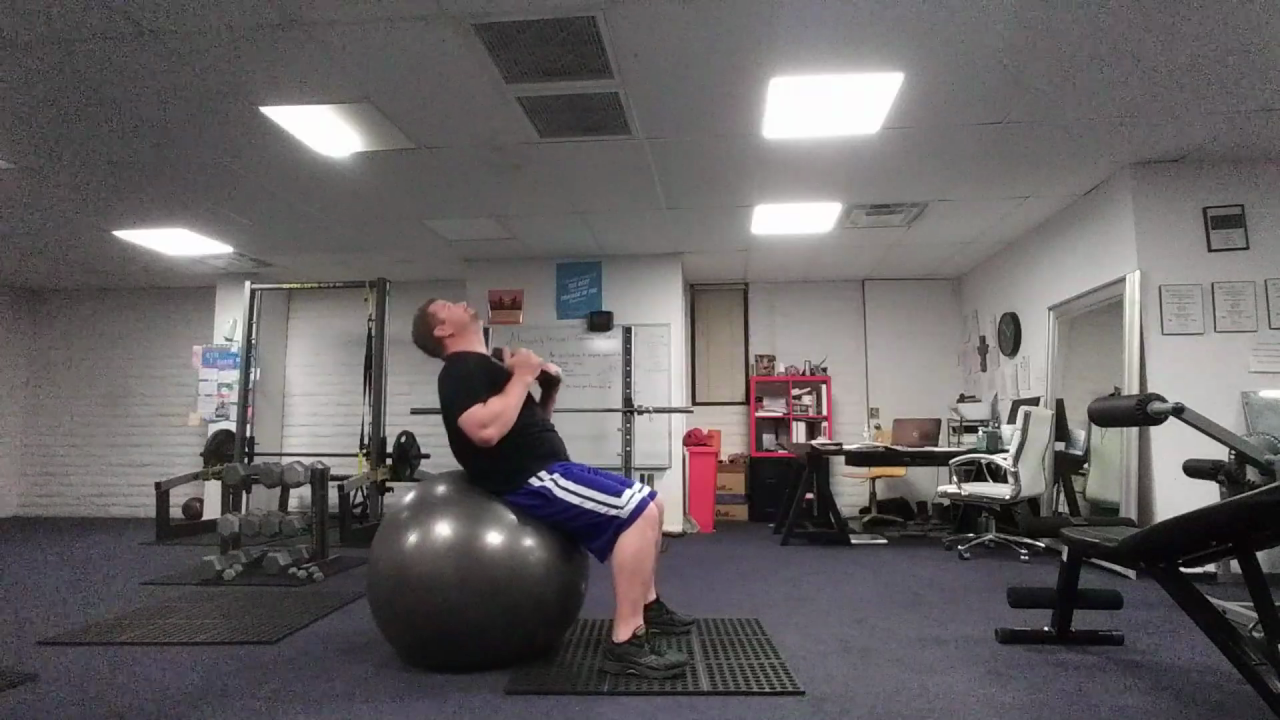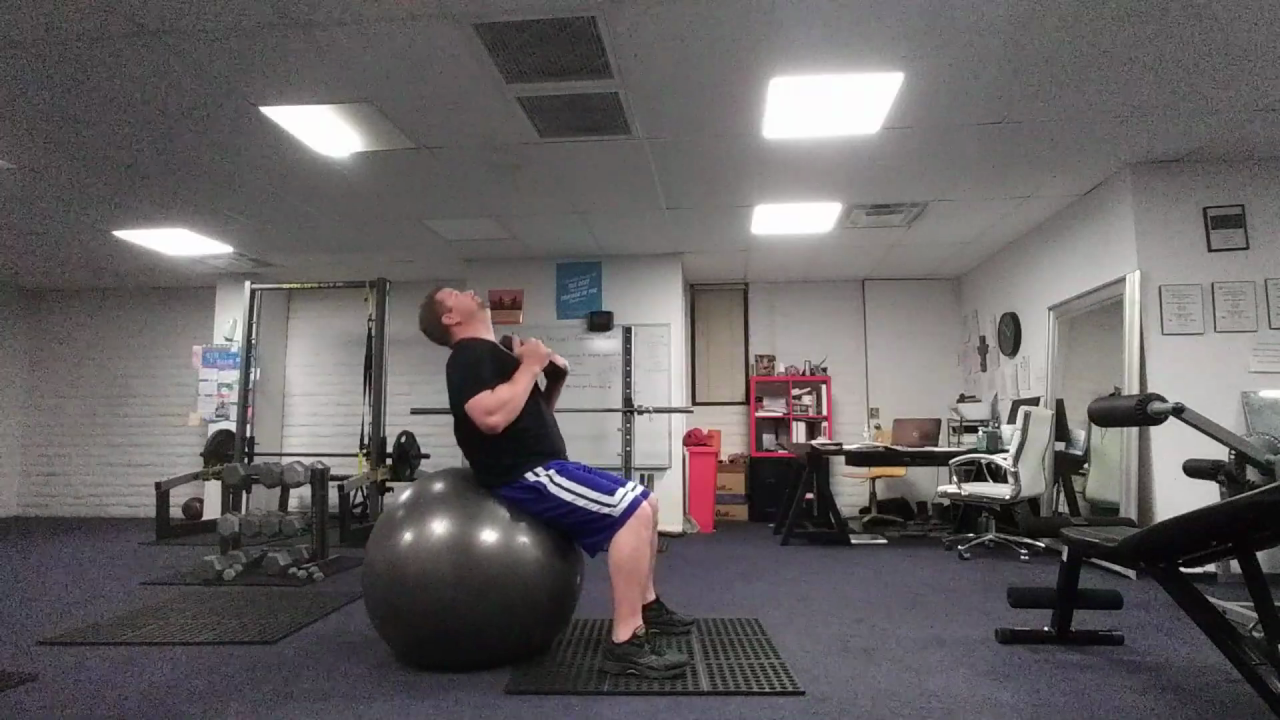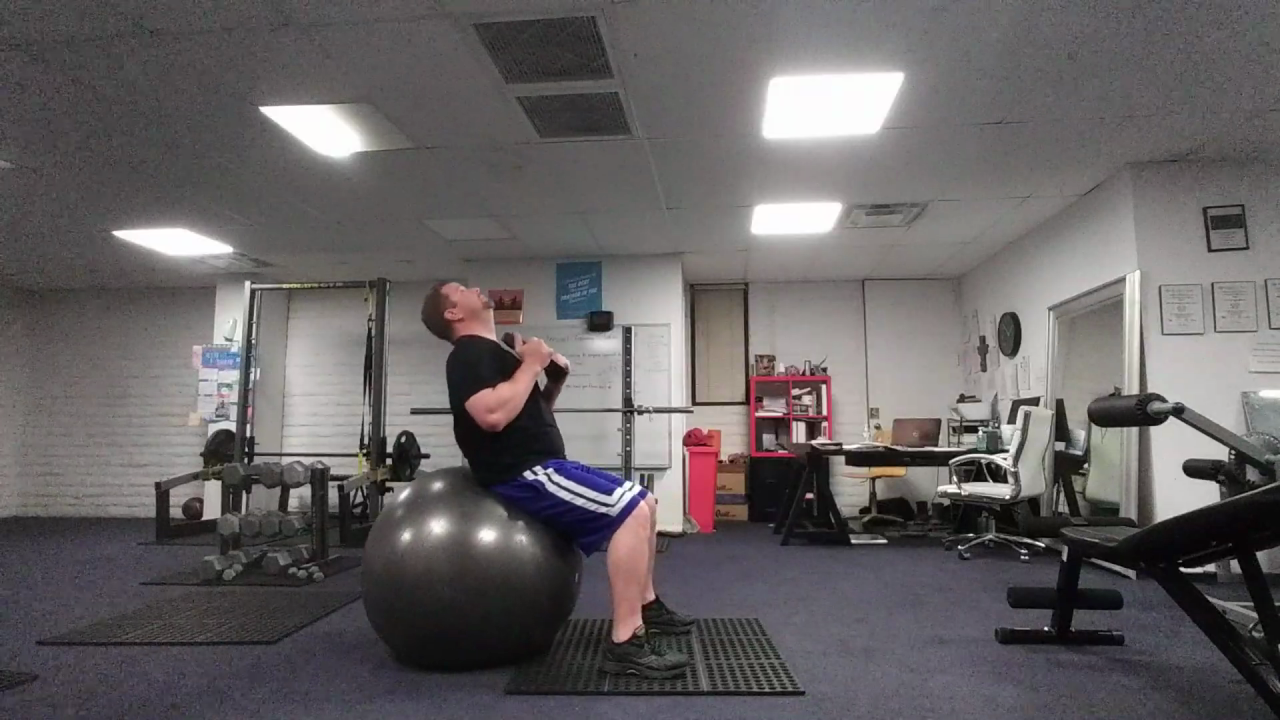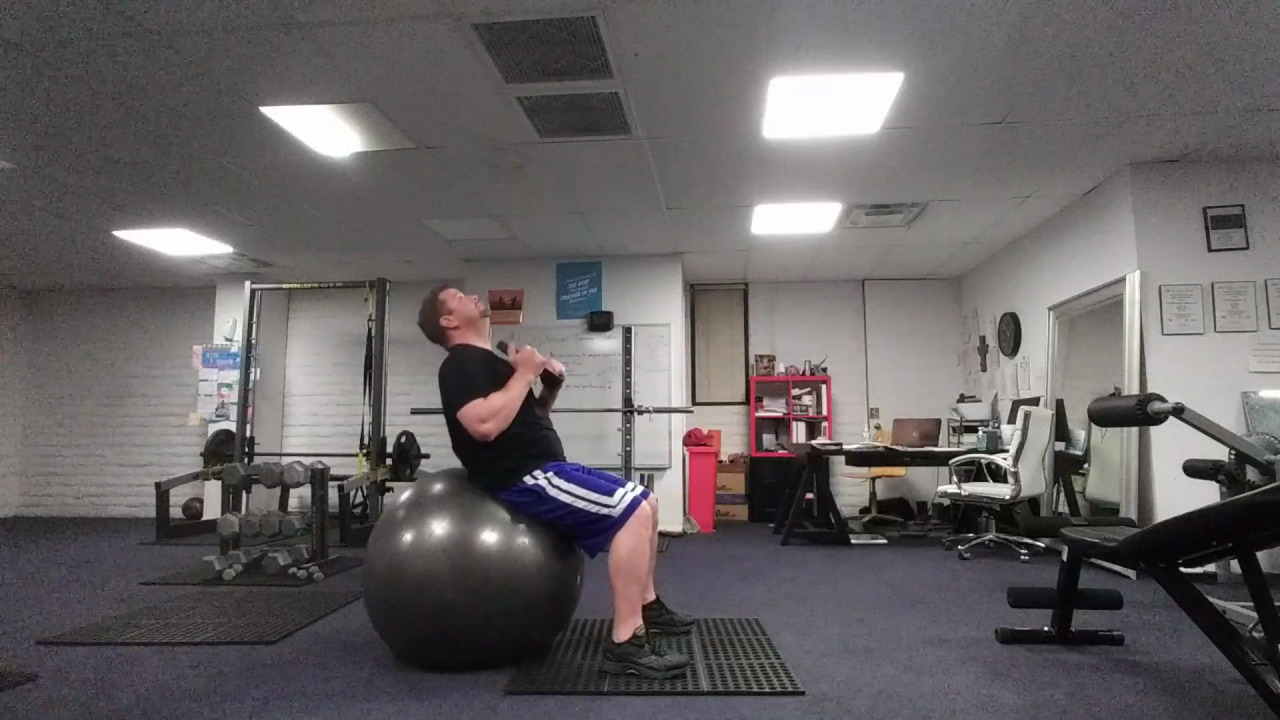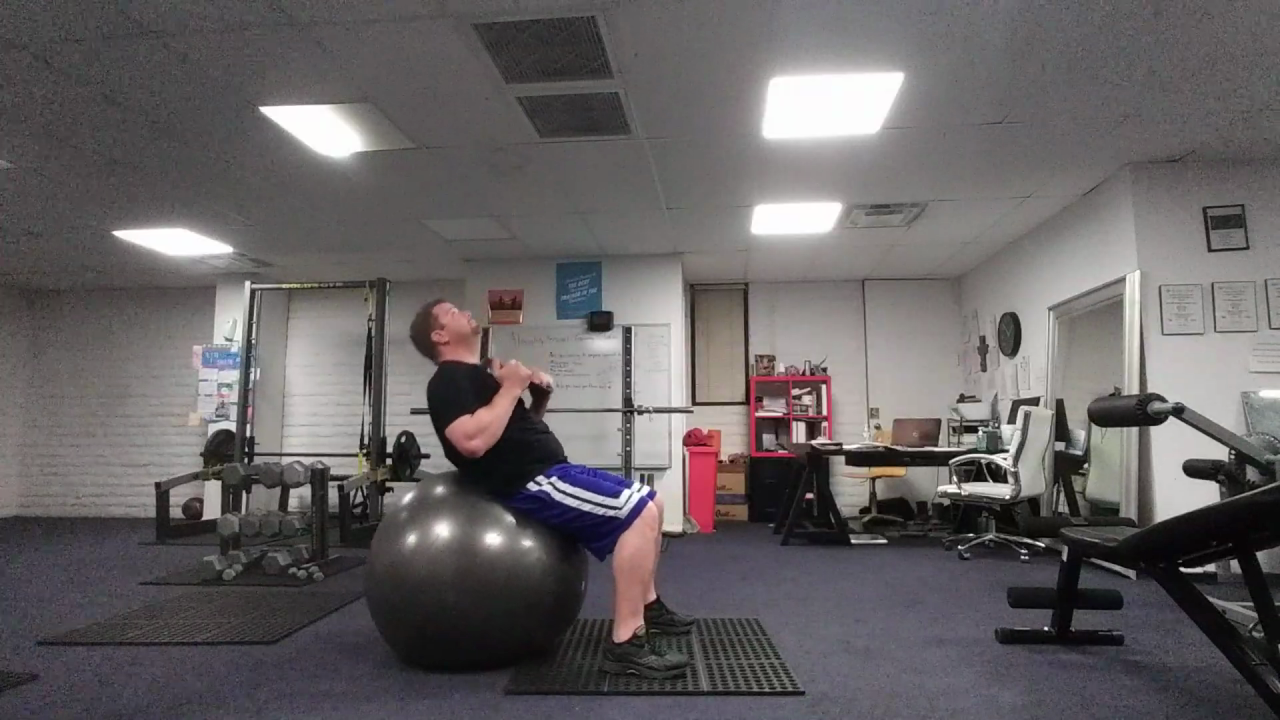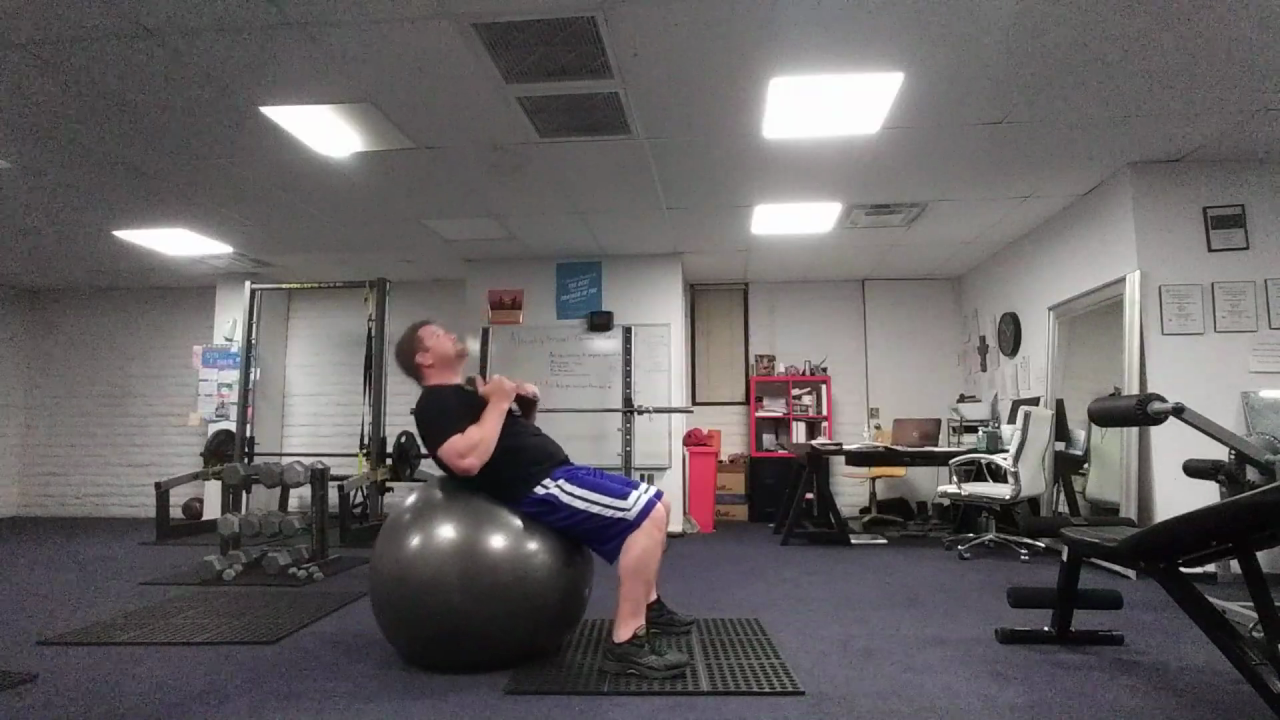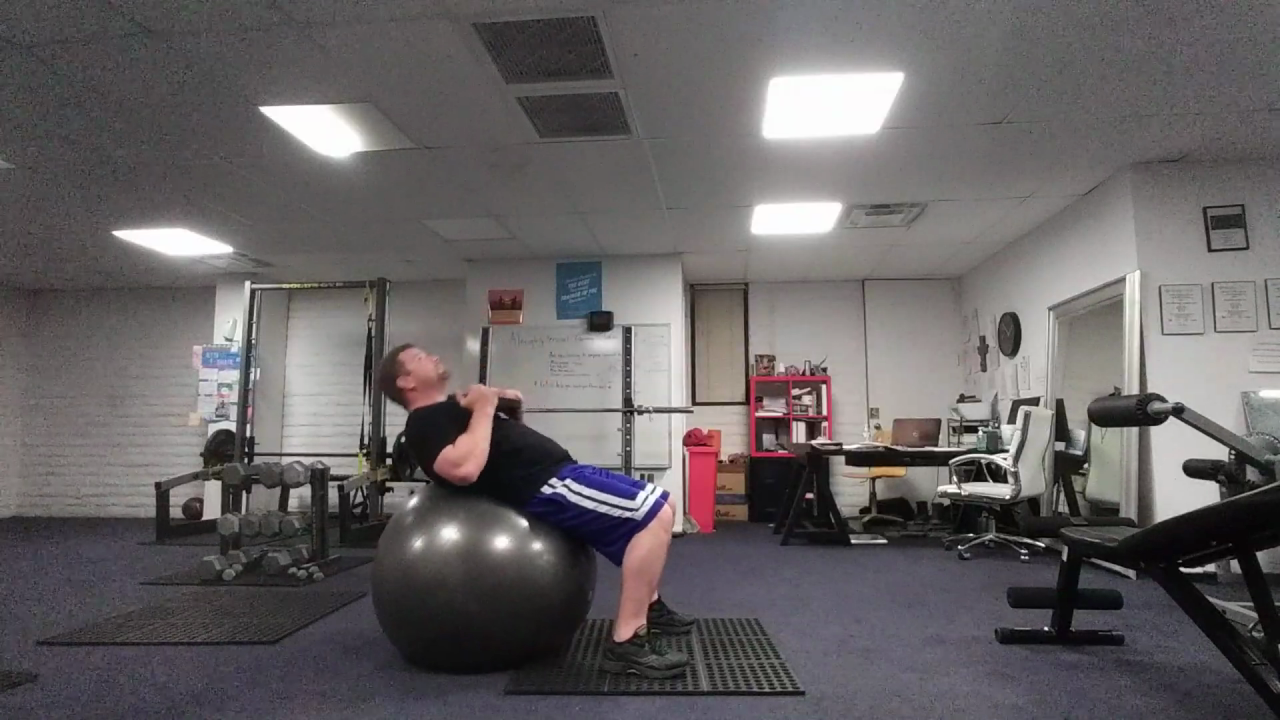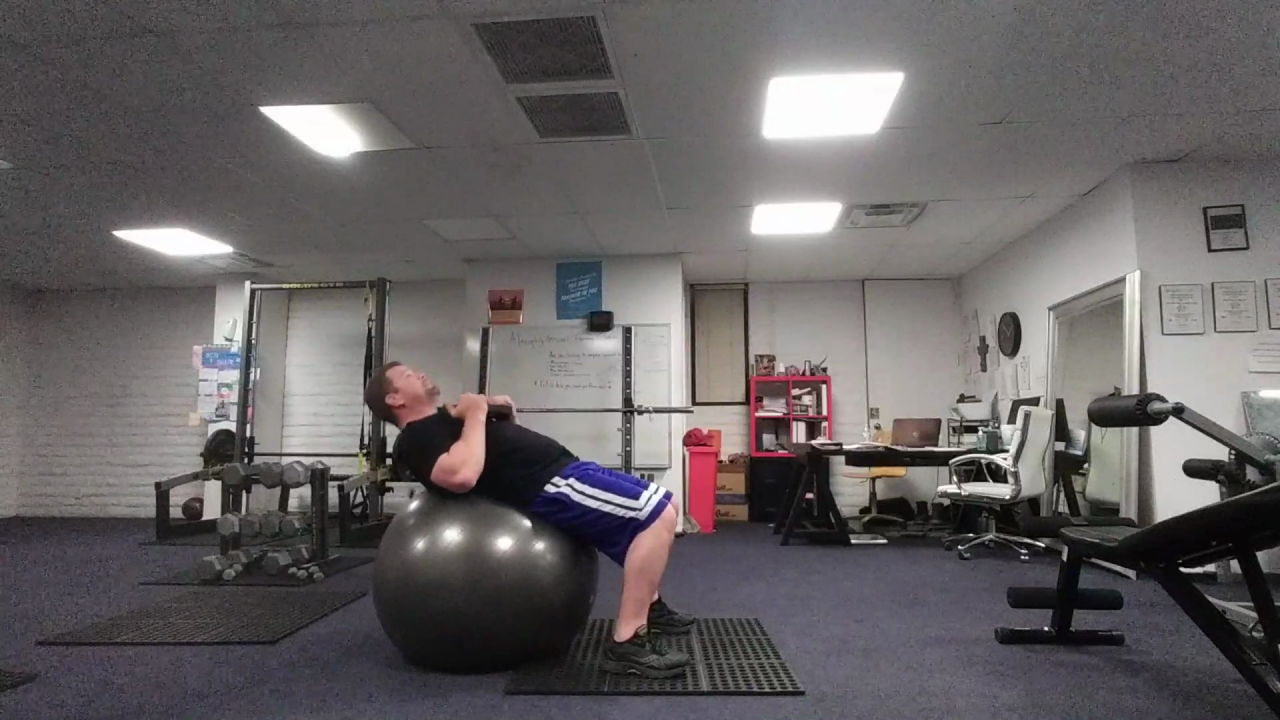
dt=0.2s
person 1, frame 1
left shoulder: (482, 366)
right shoulder: (461, 370)
right elbow: (486, 430)
left wrist: (549, 389)
right wrist: (522, 376)
left hip: (547, 472)
right hip: (533, 482)
left knee: (644, 507)
right knee: (643, 512)
left ankle: (648, 607)
right ankle: (626, 644)
person 1, frame 2
left shoulder: (489, 354)
right shoulder: (471, 356)
right elbow: (492, 418)
left wrist: (555, 381)
right wrist: (531, 366)
left hip: (542, 468)
right hip: (527, 477)
left knee: (643, 506)
right knee: (635, 512)
left ankle: (648, 606)
right ankle: (627, 644)
person 1, frame 3
left shoulder: (490, 352)
right shoulder: (470, 353)
right elbow: (493, 415)
left wrist: (555, 379)
right wrist: (532, 365)
left hip: (541, 467)
right hip: (525, 475)
left knee: (643, 504)
right knee: (631, 513)
left ankle: (647, 606)
right ankle: (627, 644)
person 1, frame 4
left shoulder: (483, 360)
right shoulder: (463, 363)
right elbow: (485, 424)
left wrist: (551, 387)
right wrist: (525, 374)
left hip: (542, 470)
right hip: (524, 480)
left knee: (644, 504)
right knee: (635, 512)
left ankle: (648, 606)
right ankle: (627, 644)
person 1, frame 5
left shoulder: (473, 376)
right shoulder: (450, 381)
right elbow: (473, 441)
left wrist: (539, 398)
right wrist: (511, 388)
left hip: (546, 472)
right hip: (531, 485)
left knee: (646, 505)
right knee: (641, 513)
left ankle: (648, 607)
right ankle: (627, 644)
person 1, frame 6
left shoulder: (459, 395)
right shoulder: (436, 404)
right elbow: (467, 459)
left wrist: (526, 409)
right wrist: (499, 402)
left hip: (553, 475)
right hip: (537, 488)
left knee: (650, 507)
right knee: (650, 514)
left ankle: (649, 607)
right ankle: (626, 644)
person 1, frame 7
left shoulder: (447, 411)
right shoulder: (425, 424)
right elbow: (465, 468)
left wrist: (510, 411)
right wrist: (484, 408)
left hip: (556, 473)
right hip: (544, 486)
left knee: (654, 508)
right knee: (657, 515)
left ankle: (649, 607)
right ankle: (627, 644)
person 1, frame 8
left shoulder: (439, 424)
right shoulder: (417, 438)
right elbow: (463, 475)
left wrist: (506, 416)
right wrist: (475, 414)
left hip: (559, 471)
right hip: (548, 484)
left knee: (656, 509)
right knee: (659, 515)
left ankle: (649, 608)
right ankle: (627, 644)
